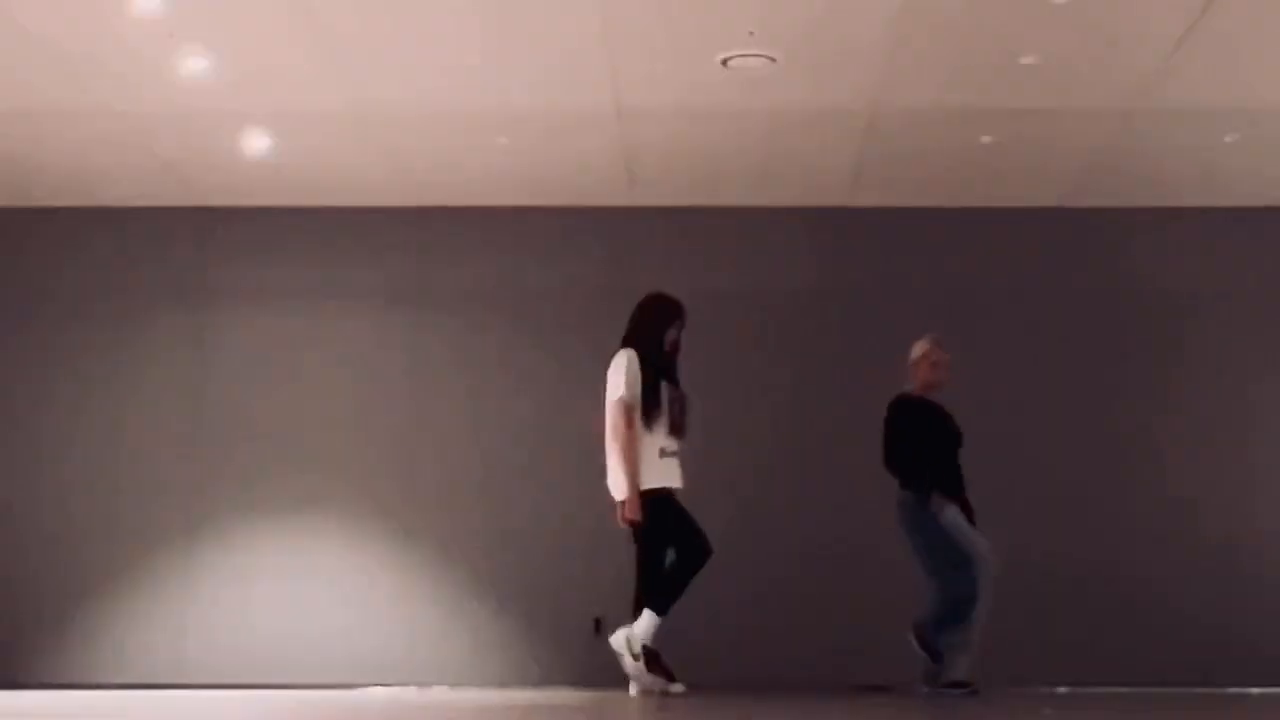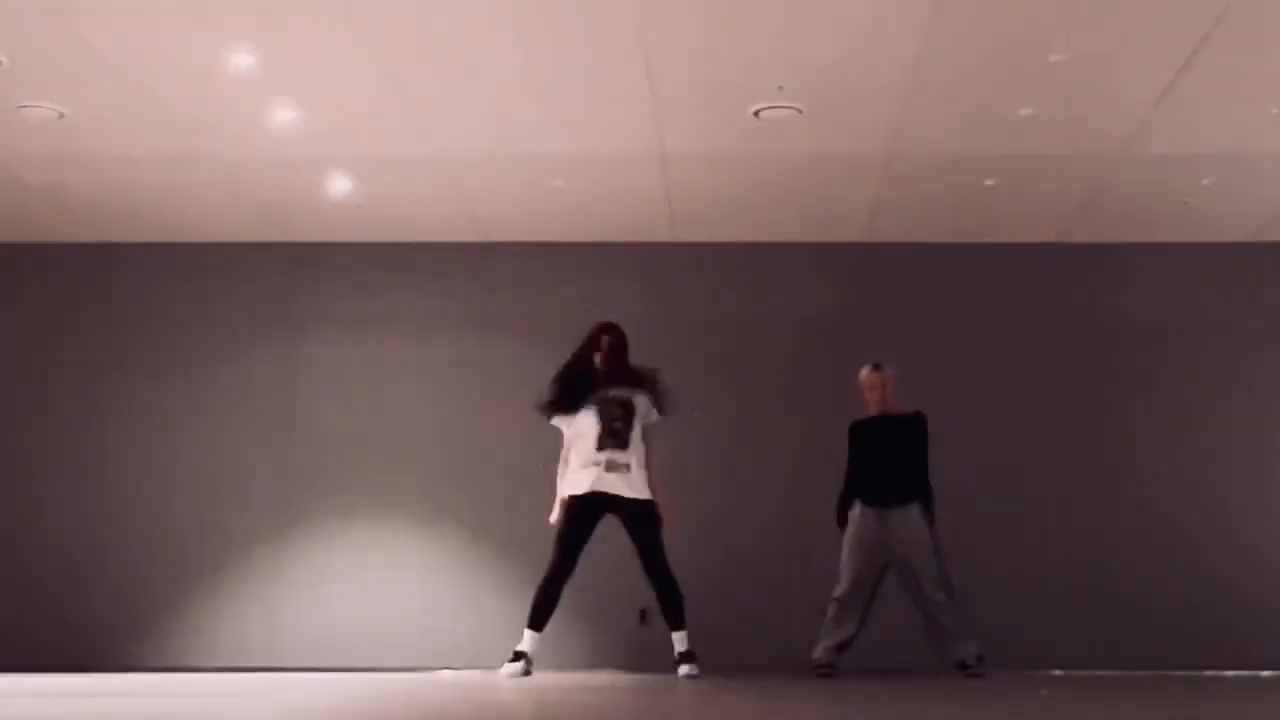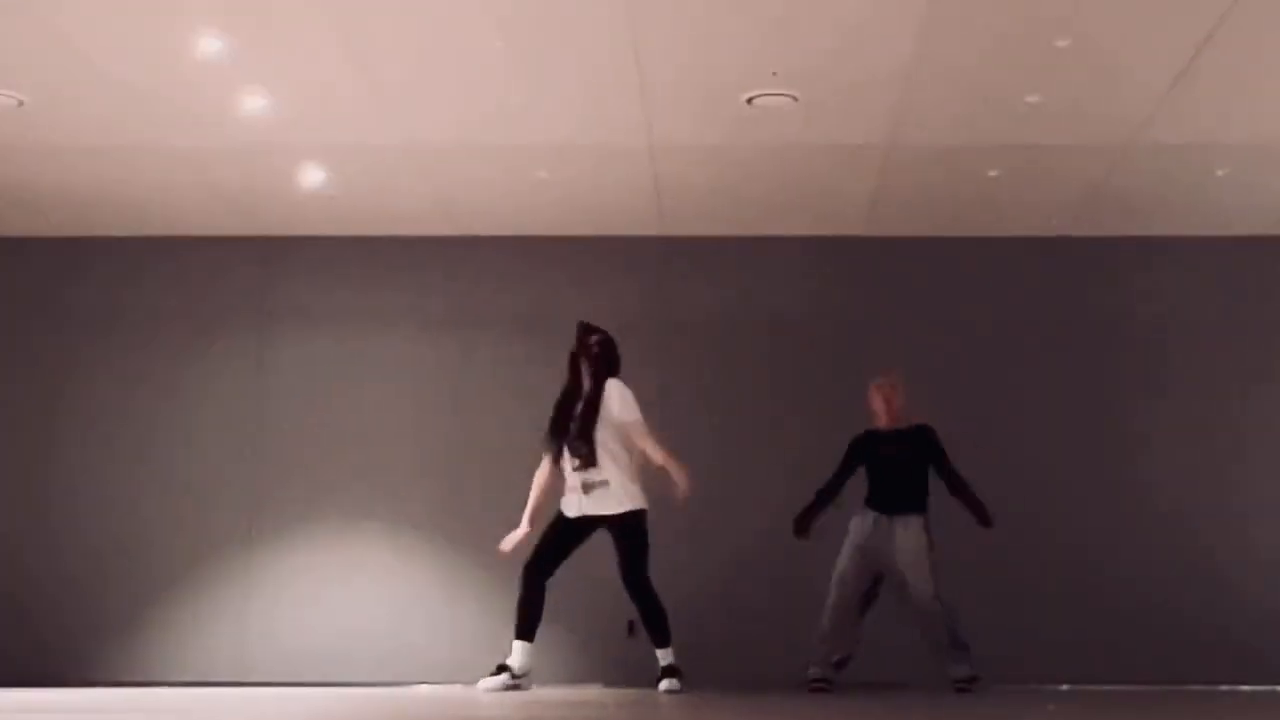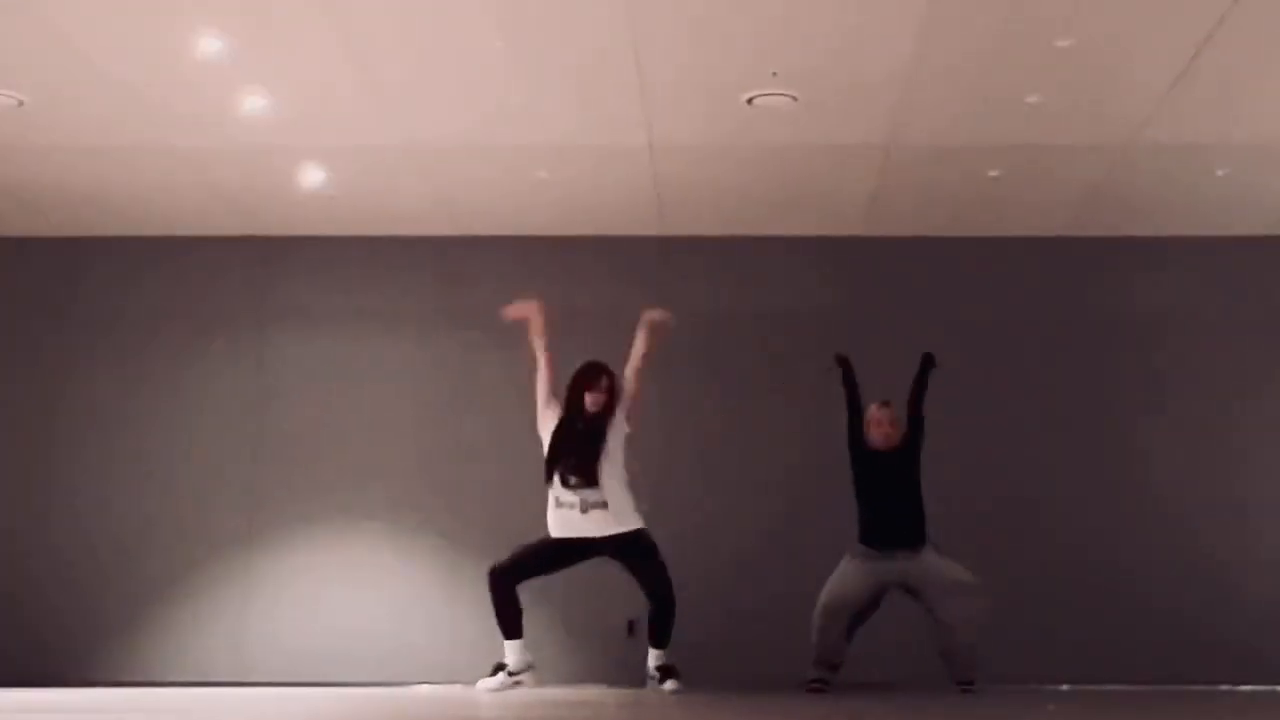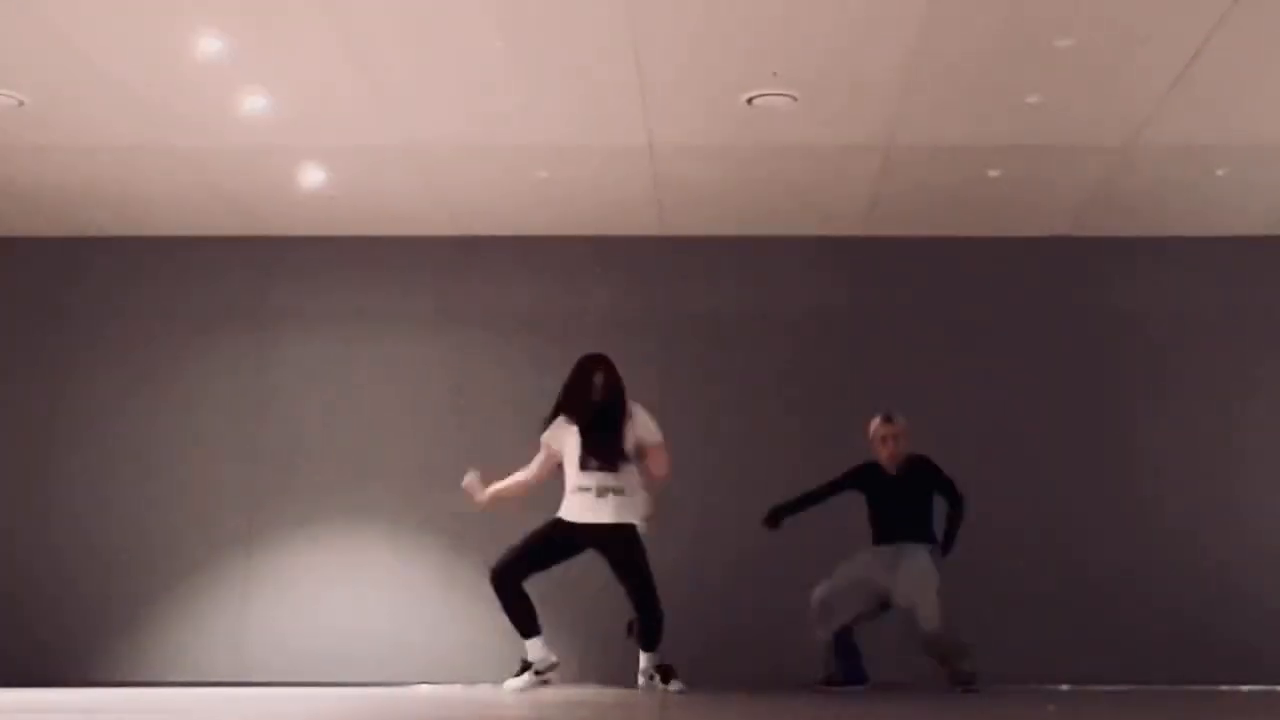
dt=0.7s
person 1, frame 1
left shoulder: (658, 368)
right shoulder: (628, 360)
right elbow: (621, 428)
left wrist: (636, 491)
right wrist: (630, 491)
left hip: (656, 484)
right hip: (642, 485)
left knee: (653, 569)
right knee: (695, 550)
left ankle: (643, 656)
right ankle: (636, 637)
person 1, frame 2
left shoulder: (639, 392)
right shoulder: (576, 394)
right elbow: (569, 449)
left wrist: (654, 496)
right wrist: (559, 503)
left hip: (633, 492)
right hip: (585, 490)
left knee: (657, 568)
right knee: (560, 568)
left ankle: (683, 650)
right ankle: (525, 651)
person 1, frame 3
left shoulder: (613, 390)
right shoulder: (565, 405)
left elbow: (639, 434)
right elbow: (549, 465)
left wrist: (674, 468)
right wrist: (526, 522)
left hip: (621, 505)
right hip: (576, 507)
left knee: (636, 581)
right knee: (533, 571)
left ankle: (667, 664)
right ankle: (516, 666)
person 1, frame 4
left shoulder: (614, 423)
right shoulder: (554, 421)
left elbow: (634, 369)
right elbow: (543, 366)
left wrist: (645, 326)
right wrist: (535, 320)
left hip: (621, 530)
right hip: (567, 534)
left knee: (660, 590)
right knee: (500, 576)
left ankle: (657, 663)
right ankle: (516, 664)
person 1, frame 5
left shoulder: (635, 417)
right shoulder: (563, 426)
left elbow: (660, 469)
right elbow: (533, 474)
right wrist: (489, 492)
left hip: (617, 522)
right hip: (573, 519)
left knee: (646, 600)
right knee: (503, 575)
left ankle: (649, 667)
right ankle: (540, 660)
person 2, frame 1
left shoulder: (940, 413)
right shoulder: (902, 406)
right elbow: (892, 458)
left wrist: (965, 509)
right wrist: (921, 488)
left hip: (943, 505)
right hip: (922, 504)
left knee: (958, 582)
right knee: (975, 562)
left ankle: (944, 671)
right ankle: (929, 633)
person 2, frame 2
left shoulder: (914, 422)
right shoulder: (858, 429)
left elbow: (921, 470)
right elbow: (852, 475)
left wrist: (927, 509)
right wrist: (842, 512)
left hip: (907, 514)
right hip: (866, 515)
left knee: (932, 588)
right knee: (849, 588)
left ankle: (964, 655)
right ankle: (825, 654)
person 2, frame 3
left shoulder: (922, 435)
right shoulder: (864, 442)
left elbow: (948, 474)
right elbow: (838, 479)
left wrist: (976, 508)
right wrist: (810, 512)
left hip: (910, 525)
right hip: (870, 522)
left knee: (926, 596)
right knee: (843, 593)
left ankle: (961, 668)
right ankle: (823, 668)
person 2, frame 4
left shoulder: (909, 453)
right shoulder: (862, 457)
left elbow: (917, 412)
right elbow: (853, 416)
left wrist: (924, 372)
right wrist: (847, 375)
left hip: (917, 556)
right hip: (870, 556)
left knee: (961, 586)
right knee: (831, 603)
left ankle: (961, 670)
right ankle: (823, 670)
person 2, frame 5
left shoulder: (922, 468)
right shoulder: (866, 471)
left elbow: (956, 500)
right elbow: (823, 492)
left wrist: (948, 539)
right wrist: (783, 509)
left hip: (915, 554)
right hip: (879, 556)
left knee: (928, 621)
right knee: (825, 602)
left ankle: (960, 669)
right ankle: (849, 672)
